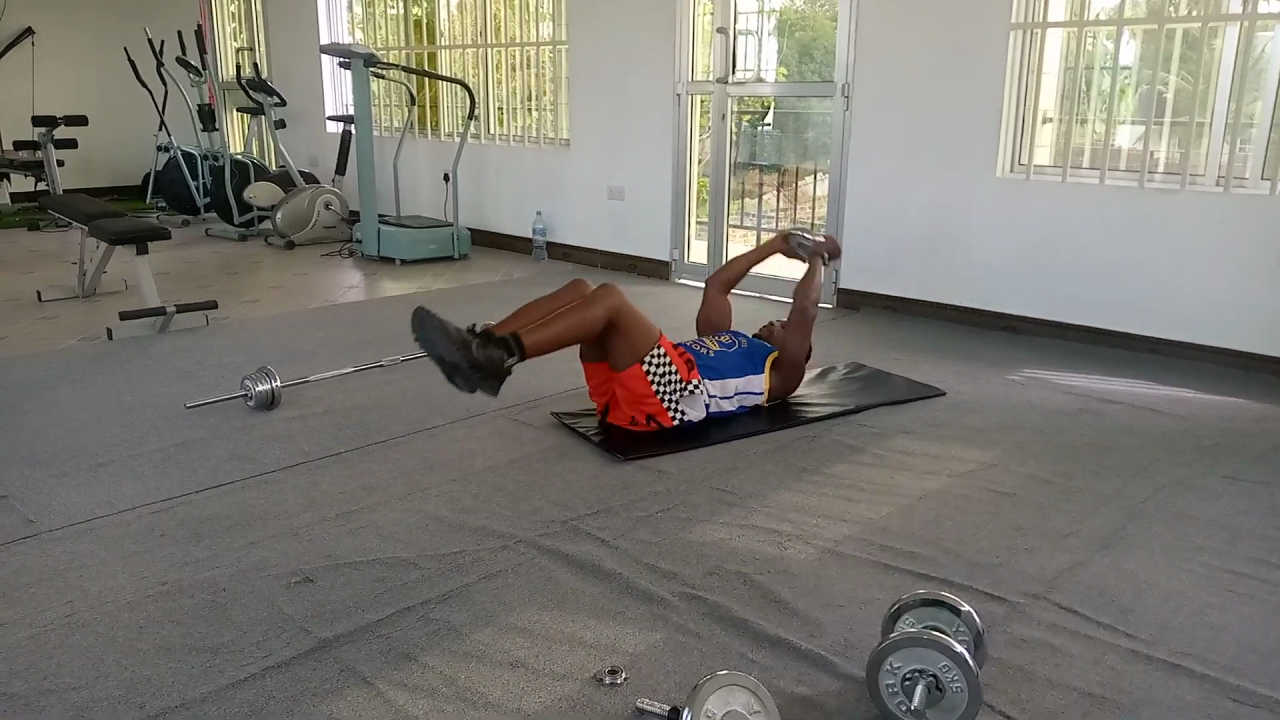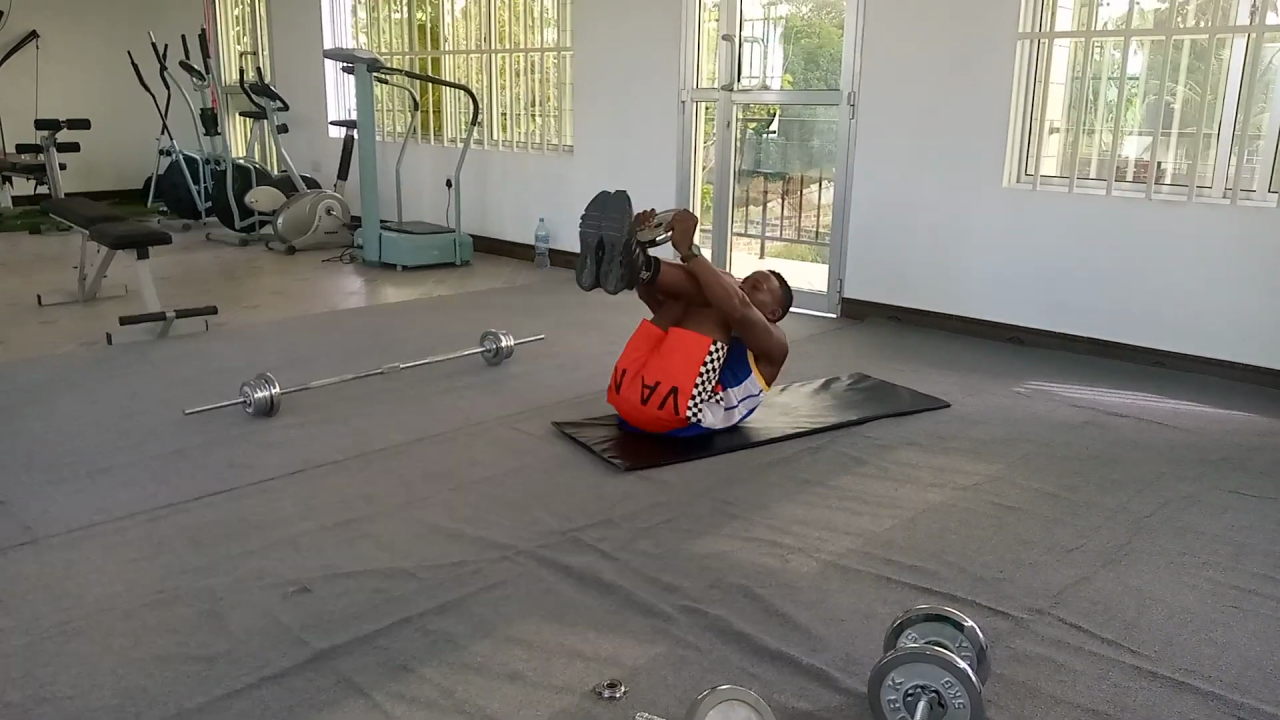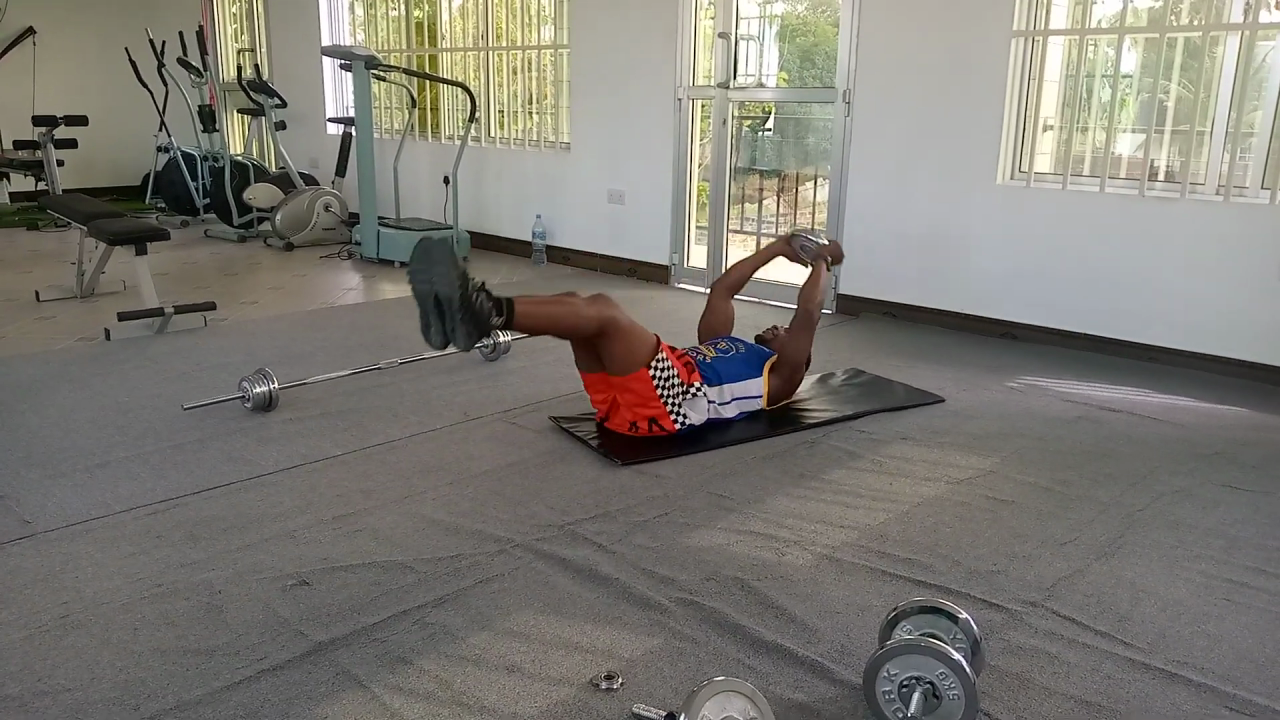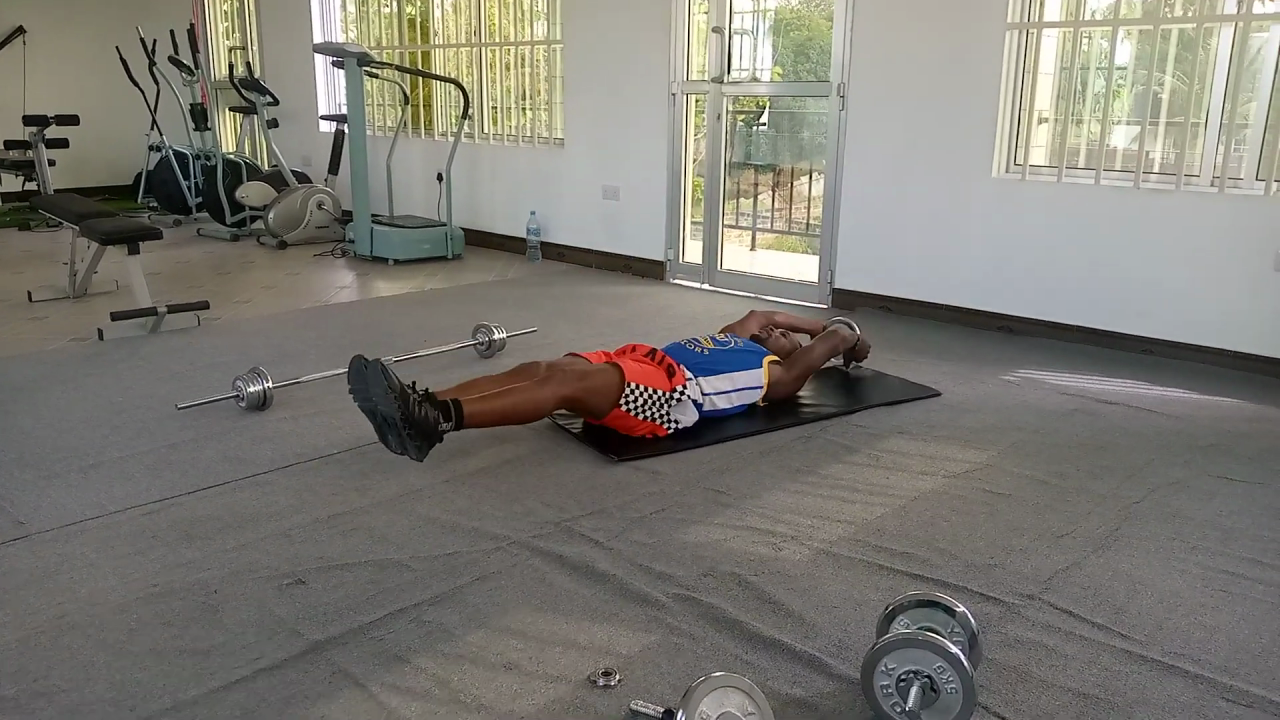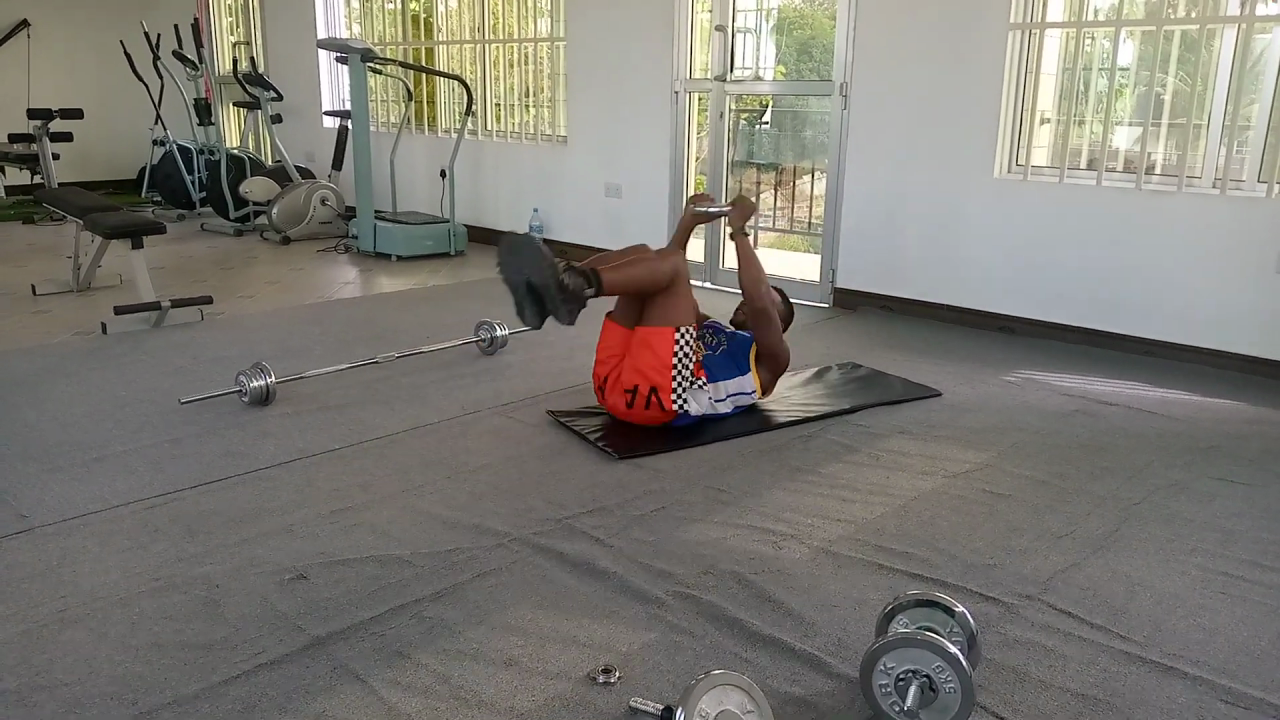
dt=0.5s
person 1, frame 1
left shoulder: (782, 371)
right shoulder: (728, 342)
left elbow: (804, 316)
right elbow: (718, 285)
left wrist: (817, 263)
right wrist: (772, 246)
left hip: (667, 404)
right hip: (620, 394)
left knee: (607, 296)
right knee: (580, 288)
left ankle: (497, 356)
right ankle: (483, 350)
person 1, frame 2
left shoulder: (771, 347)
right shoulder: (714, 330)
left elbow: (738, 309)
right elbow: (649, 293)
left wrist: (688, 249)
right wrist: (643, 244)
left hip: (674, 408)
right hip: (630, 392)
left knee: (722, 294)
left ankle: (630, 264)
right ankle: (614, 261)
person 1, frame 3
left shoulder: (778, 378)
right shoulder: (726, 344)
left elbow: (806, 319)
right elbow: (721, 290)
left wrist: (819, 266)
right wrist: (773, 250)
left hip: (672, 399)
right hip: (619, 399)
left knee: (600, 308)
right knee: (571, 304)
left ankle: (488, 312)
right ankle: (468, 311)
person 1, frame 4
left shoulder: (776, 376)
right shoulder: (734, 342)
left elbow: (829, 342)
right elbow: (760, 314)
right wrist: (822, 323)
left hip: (667, 395)
right hip: (641, 360)
left knee: (566, 380)
right knee: (538, 371)
left ankle: (435, 420)
right ankle: (424, 406)
person 1, frame 5
left shoulder: (769, 355)
right shoulder: (707, 330)
left elbow: (760, 302)
left wrist: (740, 232)
right wrist: (688, 225)
left hip: (665, 402)
right hip: (616, 386)
left knee: (669, 264)
right knee: (647, 263)
left ankle: (573, 287)
right ankle: (556, 287)
